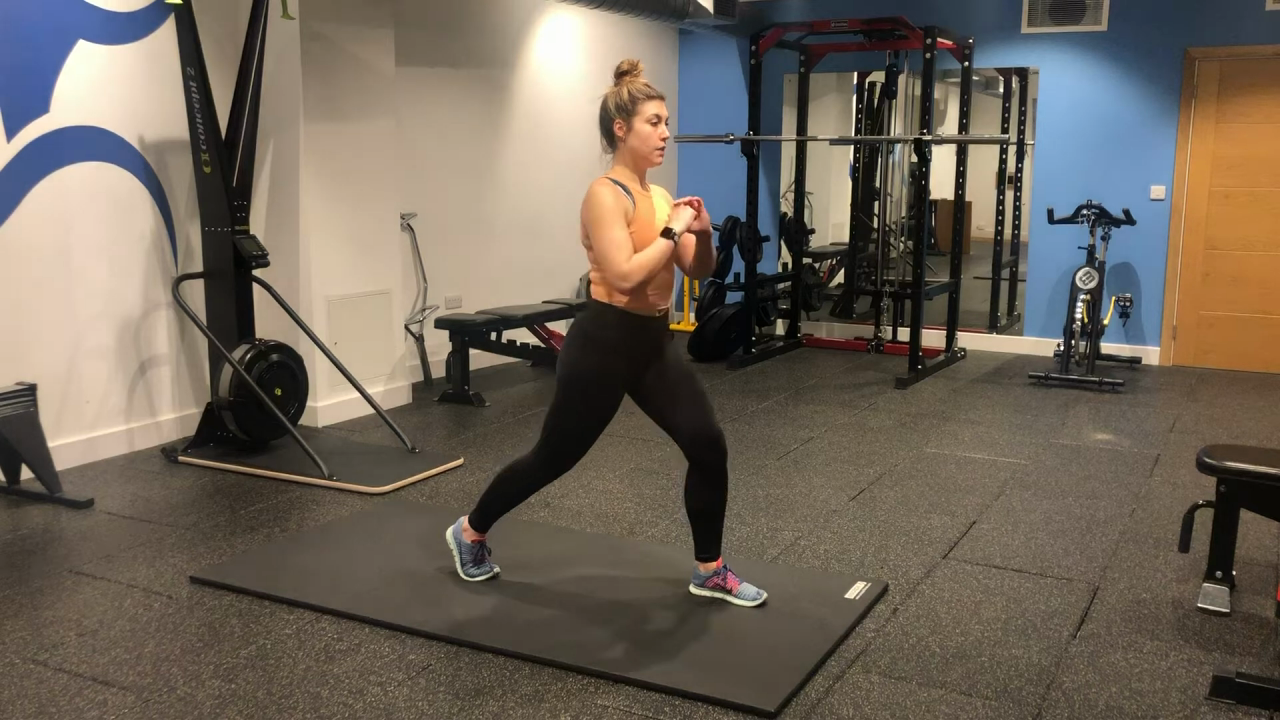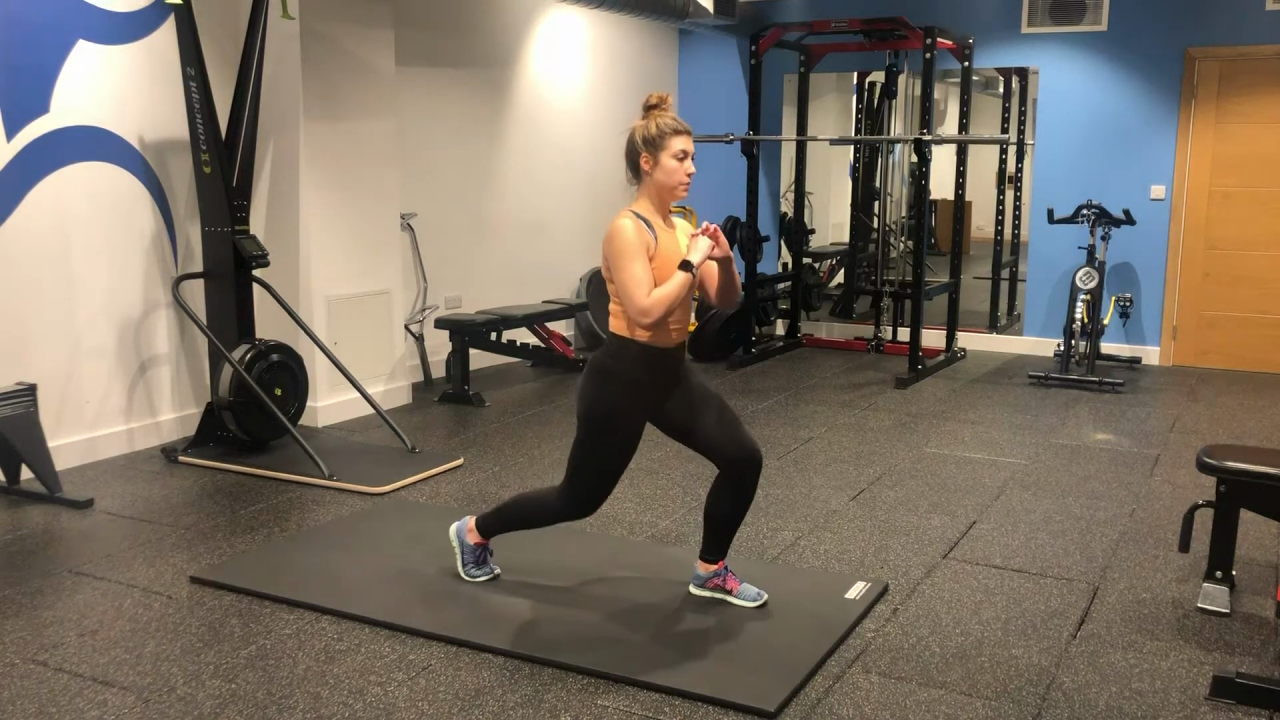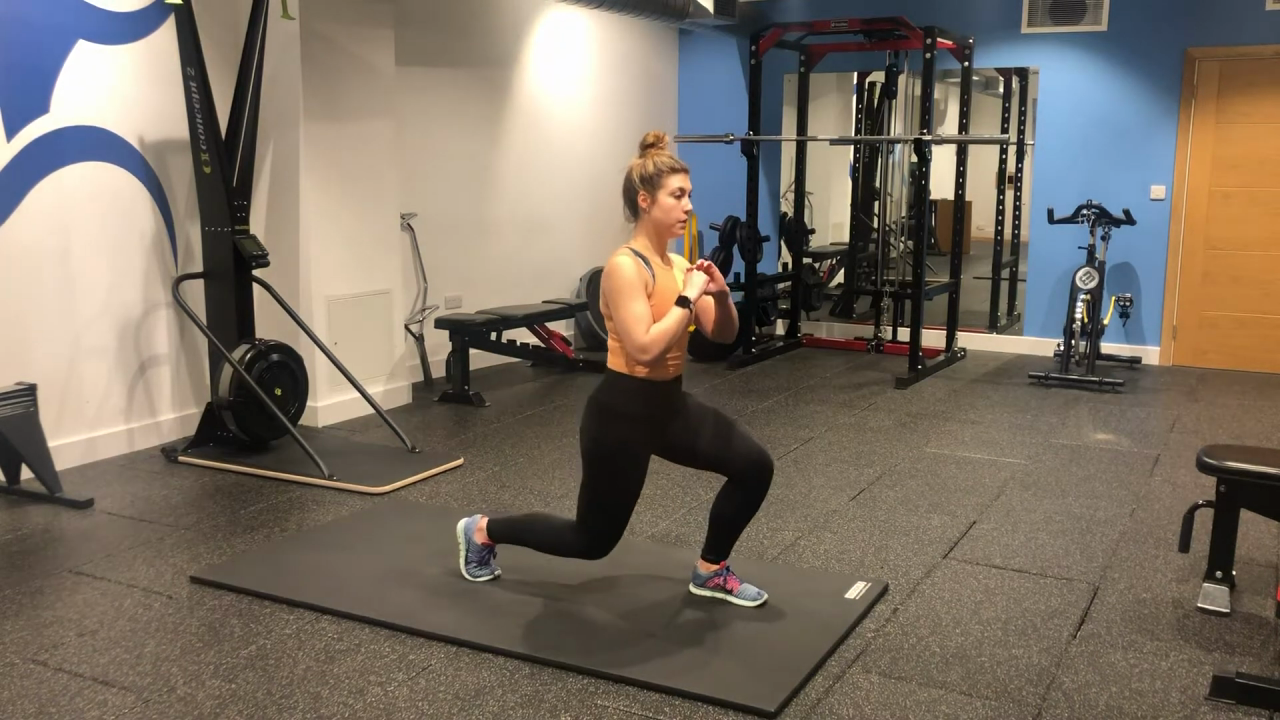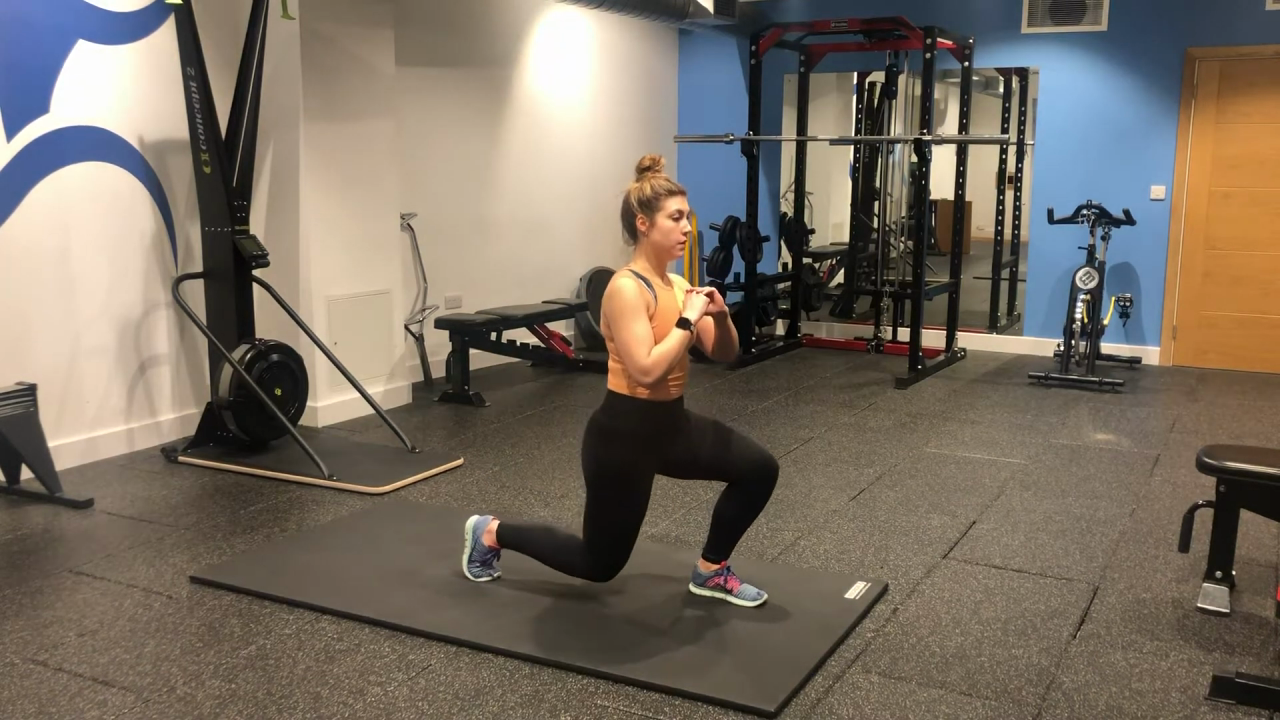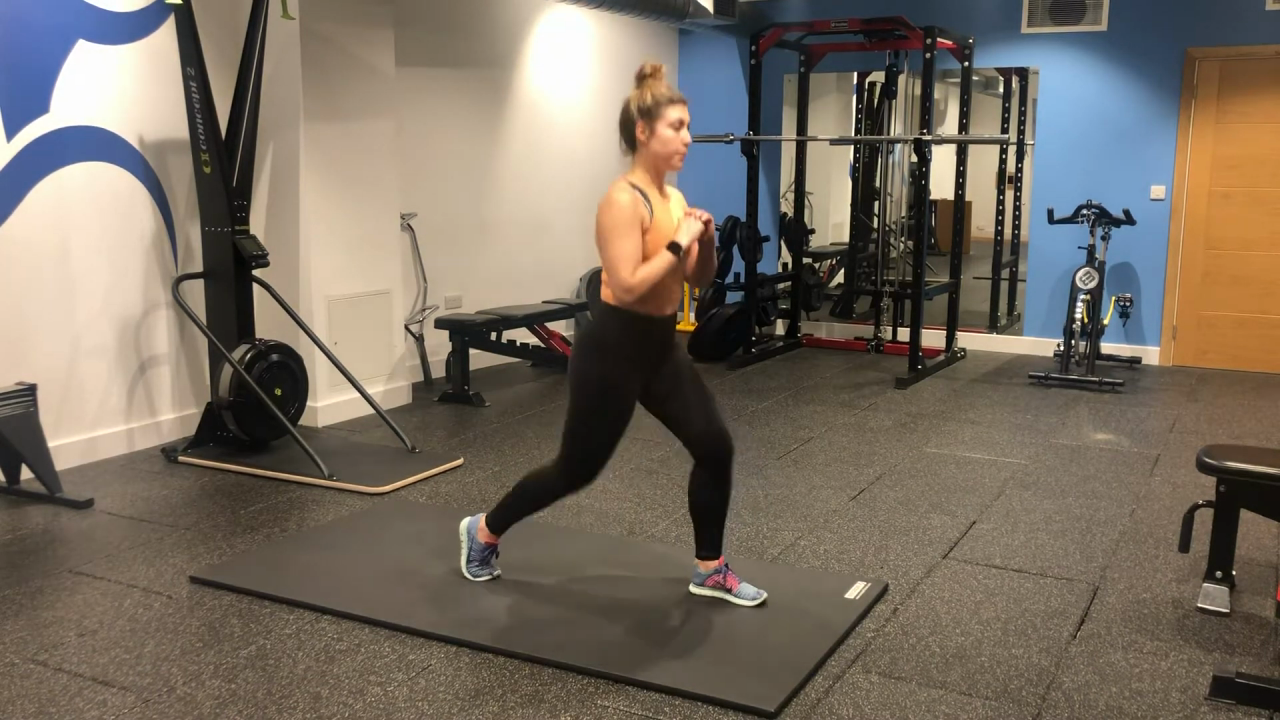
dt=0.7s
person 1, frame 1
left shoulder: (659, 195)
right shoulder: (605, 195)
left elbow: (700, 271)
right elbow: (625, 275)
left wrist: (702, 232)
right wrist: (672, 231)
left hip: (653, 343)
right hip: (603, 343)
left knee: (708, 447)
right knee: (553, 458)
left ankle: (709, 571)
right ankle: (470, 532)
person 1, frame 2
left shoulder: (681, 229)
right shoulder: (627, 229)
left elbow: (727, 301)
right elbow: (645, 311)
left wrist: (724, 259)
right wrist: (691, 262)
left hip: (671, 373)
right hip: (622, 376)
left knee: (744, 459)
right knee: (580, 497)
left ankle: (710, 571)
right ankle: (474, 531)
person 1, frame 3
left shoulder: (676, 264)
right shoulder: (625, 267)
left elbow: (724, 335)
right elbow: (645, 348)
left wrist: (720, 294)
right wrist: (688, 297)
left hip: (669, 403)
right hip: (622, 410)
left knee: (755, 466)
right knee: (594, 538)
left ankle: (711, 571)
right ankle: (482, 532)
person 1, frame 4
left shoulder: (676, 285)
right shoulder: (626, 288)
left elbow: (725, 354)
right elbow: (646, 371)
left wrist: (720, 315)
right wrist: (689, 319)
left hip: (671, 422)
right hip: (623, 432)
left knee: (759, 469)
right knee: (600, 563)
left ankle: (710, 570)
right ankle: (490, 533)
person 1, frame 5
left shoulder: (672, 198)
right shoulder: (622, 200)
left elbow: (699, 280)
right elbow: (628, 286)
left wrist: (706, 240)
right wrist: (679, 242)
left hip: (661, 347)
right hip: (613, 348)
left knee: (716, 447)
right knee: (578, 469)
left ankle: (710, 571)
right ankle: (483, 531)
